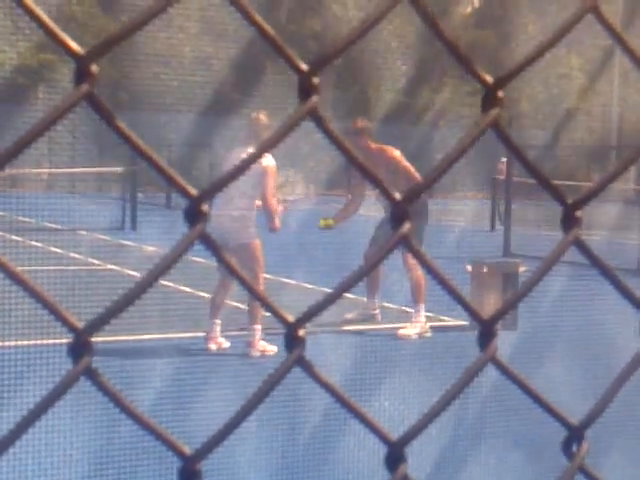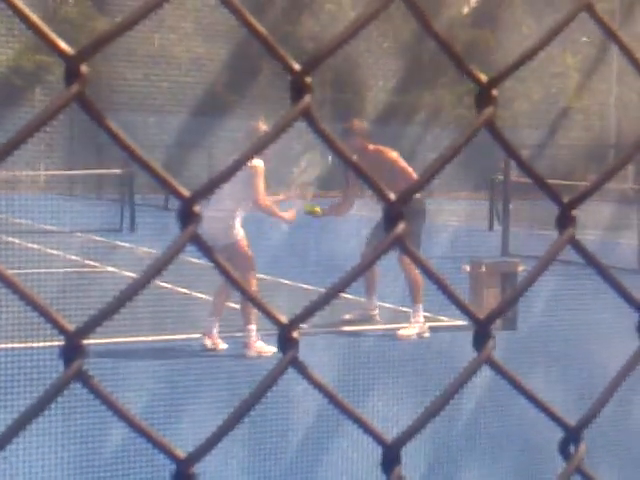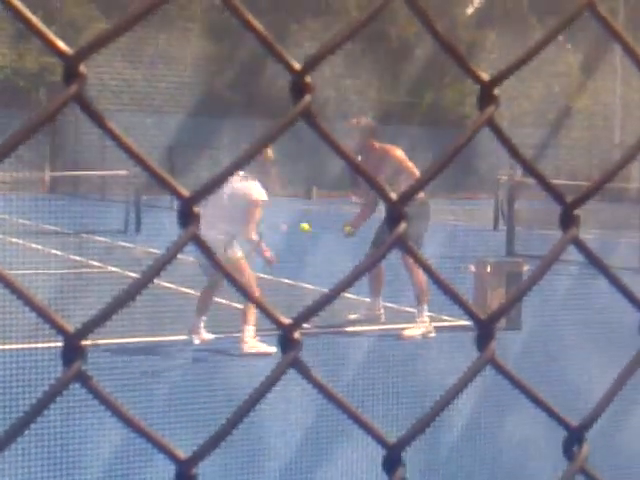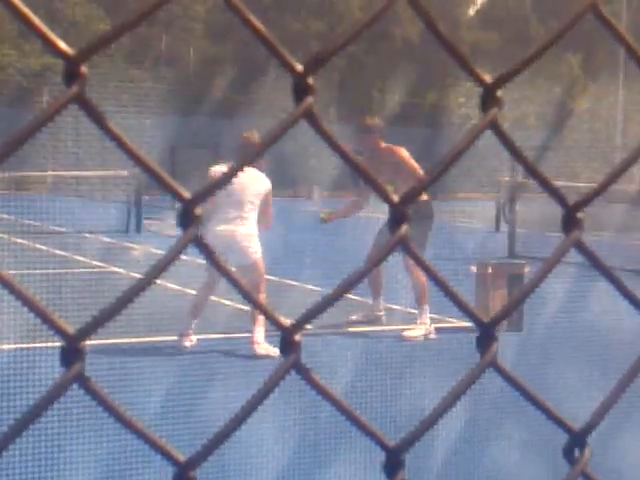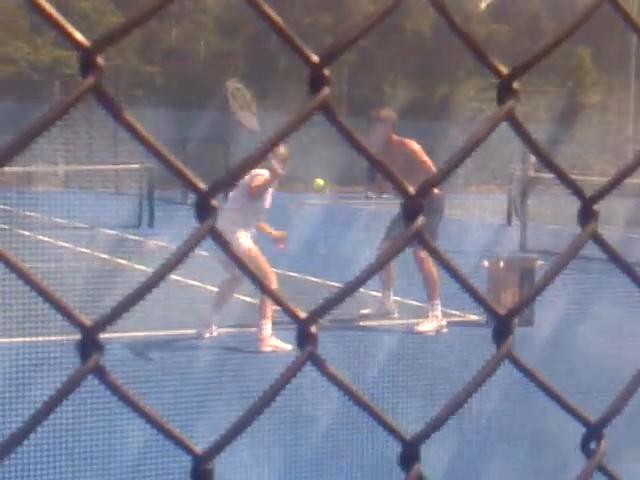
dt=0.4s
person 1, frame 1
left shoulder: (388, 154)
left elbow: (418, 182)
right elbow: (354, 203)
right wrist: (333, 220)
left hip: (413, 209)
left knee: (409, 259)
right knee: (371, 255)
left ankle: (420, 320)
right ankle: (372, 308)
person 1, frame 2
left shoulder: (385, 155)
left elbow: (414, 182)
right elbow: (346, 203)
right wrist: (322, 211)
left hip: (411, 209)
left knee: (406, 259)
right knee: (368, 255)
left ankle: (419, 320)
right ankle: (371, 309)
person 1, frame 3
left shoulder: (391, 154)
right shoulder: (363, 164)
left elbow: (417, 181)
right elbow: (370, 203)
left wrist: (398, 195)
right wrist: (354, 224)
left hip: (414, 209)
left knee: (409, 260)
left ankle: (424, 321)
right ankle: (375, 309)
person 1, frame 4
left shoulder: (396, 153)
right shoulder: (369, 164)
left elbow: (422, 180)
right elbow: (360, 203)
left wrist: (401, 194)
right wrist: (334, 215)
left hip: (419, 210)
left knee: (411, 261)
right knee: (373, 257)
left ankle: (425, 322)
right ankle: (376, 310)
person 1, frame 5
left shoulder: (407, 147)
right shoulder: (381, 153)
left elbow: (433, 175)
right elbow: (380, 187)
left wrist: (413, 189)
left hip: (428, 203)
left knee: (421, 254)
right knee: (384, 251)
left ankle: (436, 316)
right ankle: (387, 304)
person 2, frame 1
left shoulder: (234, 154)
right shoulder: (266, 161)
right elbow: (268, 201)
left wrist: (259, 204)
right wrist: (274, 219)
left hip: (219, 219)
right hip: (241, 224)
left knee: (225, 280)
right knee: (256, 282)
left ankle: (214, 335)
right ankle: (256, 341)
person 2, frame 2
left shoulder: (244, 163)
right shoulder: (255, 164)
left elbow: (249, 200)
right elbow: (259, 202)
left wrist: (283, 197)
right wrist: (282, 215)
left hip: (210, 223)
right hip: (224, 225)
right knee: (249, 280)
left ankle: (212, 334)
right ankle: (251, 342)
person 2, frame 3
left shoulder: (233, 177)
right shoulder: (258, 194)
left elbow: (206, 203)
right elbow: (249, 234)
right wrist: (263, 252)
left hip: (204, 237)
right hip: (226, 244)
left knee: (214, 283)
right knee: (252, 292)
left ankle: (197, 330)
right ankle: (249, 340)
person 2, frame 4
left shoulder: (217, 172)
right shoulder: (264, 181)
left elbow: (207, 211)
right elbow: (265, 221)
left hip: (217, 237)
right hip: (245, 240)
left knee: (209, 284)
right knee: (258, 291)
left ankle: (188, 332)
right ankle: (259, 341)
person 2, frame 5
left shoulder: (258, 176)
right shoulder: (263, 174)
right elbow: (252, 192)
left wrist: (272, 233)
right wrist: (272, 180)
left hip: (221, 234)
right hip: (234, 236)
left knee: (235, 278)
right knee: (270, 283)
left ankle: (210, 326)
right ankle: (266, 337)
